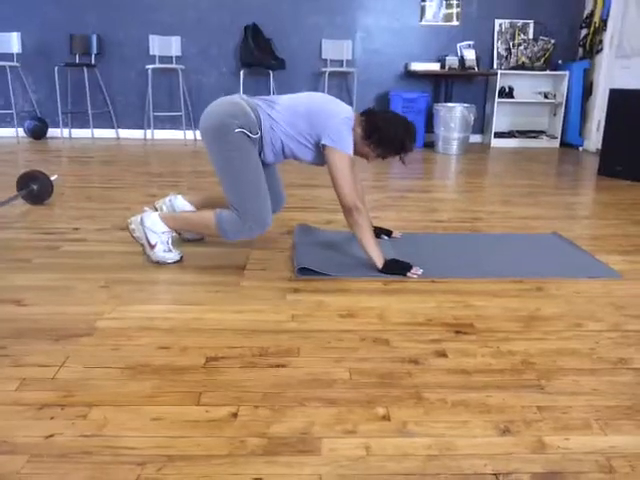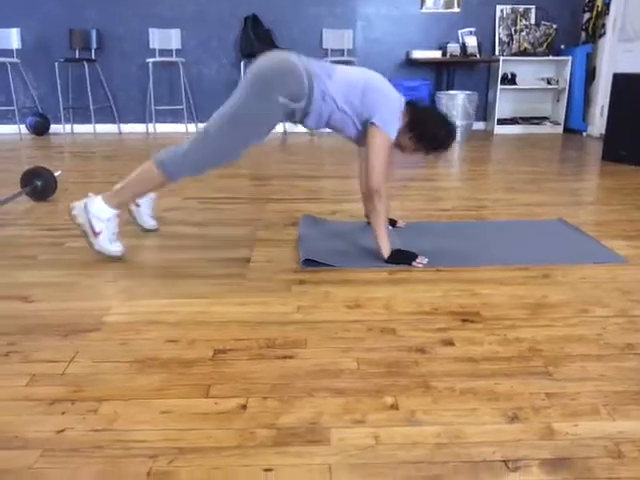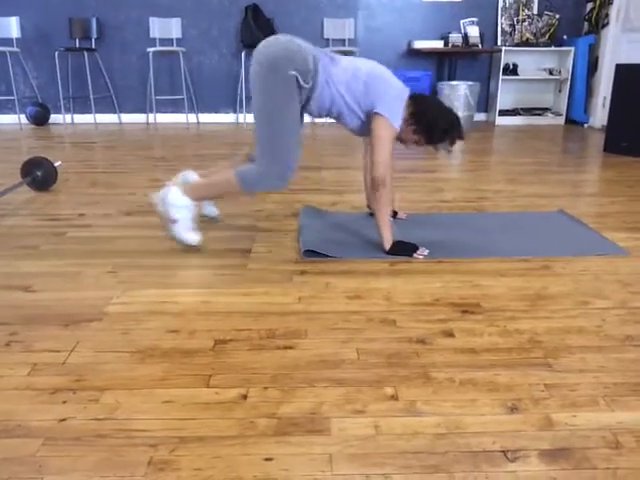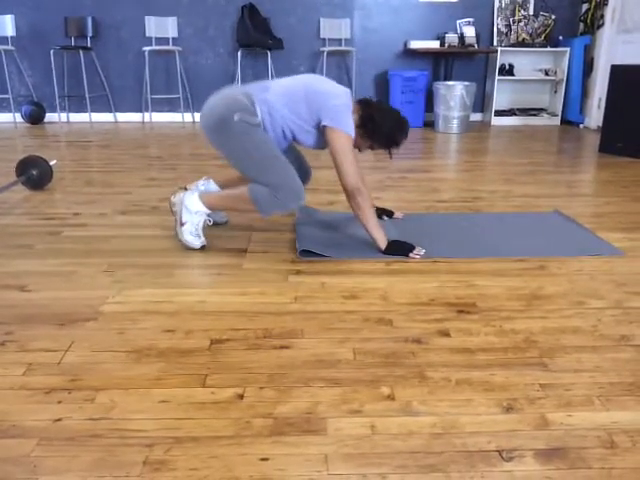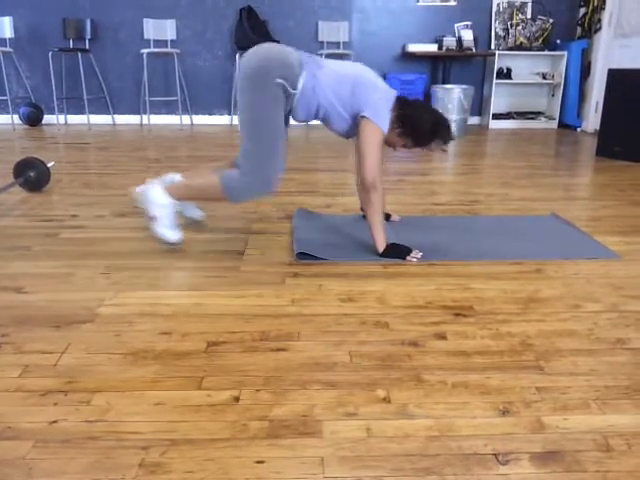
dt=0.7s
person 1, frame 1
left shoulder: (347, 122)
right shoulder: (340, 129)
left elbow: (351, 184)
right elbow: (351, 204)
left wrist: (368, 228)
right wrist: (382, 262)
left hip: (236, 123)
right hip: (230, 126)
left knee: (272, 204)
right knee: (254, 222)
left ankle: (181, 204)
right ankle: (156, 222)
person 1, frame 2
left shoulder: (381, 109)
right shoulder: (389, 115)
left elbow: (370, 181)
right elbow: (375, 187)
left wrist: (377, 216)
right wrist: (388, 250)
left hip: (282, 76)
right hip: (281, 82)
left knee: (216, 150)
right knee: (203, 153)
left ankle: (140, 193)
right ankle: (102, 208)
person 1, frame 3
left shoulder: (382, 99)
right shoulder: (391, 106)
left elbow: (373, 169)
right elbow: (380, 178)
left wrist: (378, 207)
right wrist: (389, 243)
left hip: (283, 60)
right hip: (286, 66)
left knee: (277, 159)
right knee: (276, 172)
left ankle: (194, 182)
right ankle: (180, 194)
person 1, frame 4
left shoulder: (345, 104)
right shoulder: (339, 114)
left elbow: (352, 179)
right elbow: (353, 187)
left wrist: (371, 208)
right wrist: (385, 244)
left hip: (235, 111)
right hip: (230, 116)
left knee: (299, 175)
right knee: (288, 196)
left ankle: (208, 189)
right ankle: (197, 204)
person 1, frame 5
left shoulder: (382, 103)
right shoulder: (379, 112)
left elbow: (366, 168)
right elbow: (371, 182)
left wrist: (371, 210)
right wrist: (382, 246)
left hip: (271, 69)
right hip: (274, 74)
left knee: (261, 165)
right knee: (260, 180)
left ankle: (179, 184)
right ankle: (162, 194)
